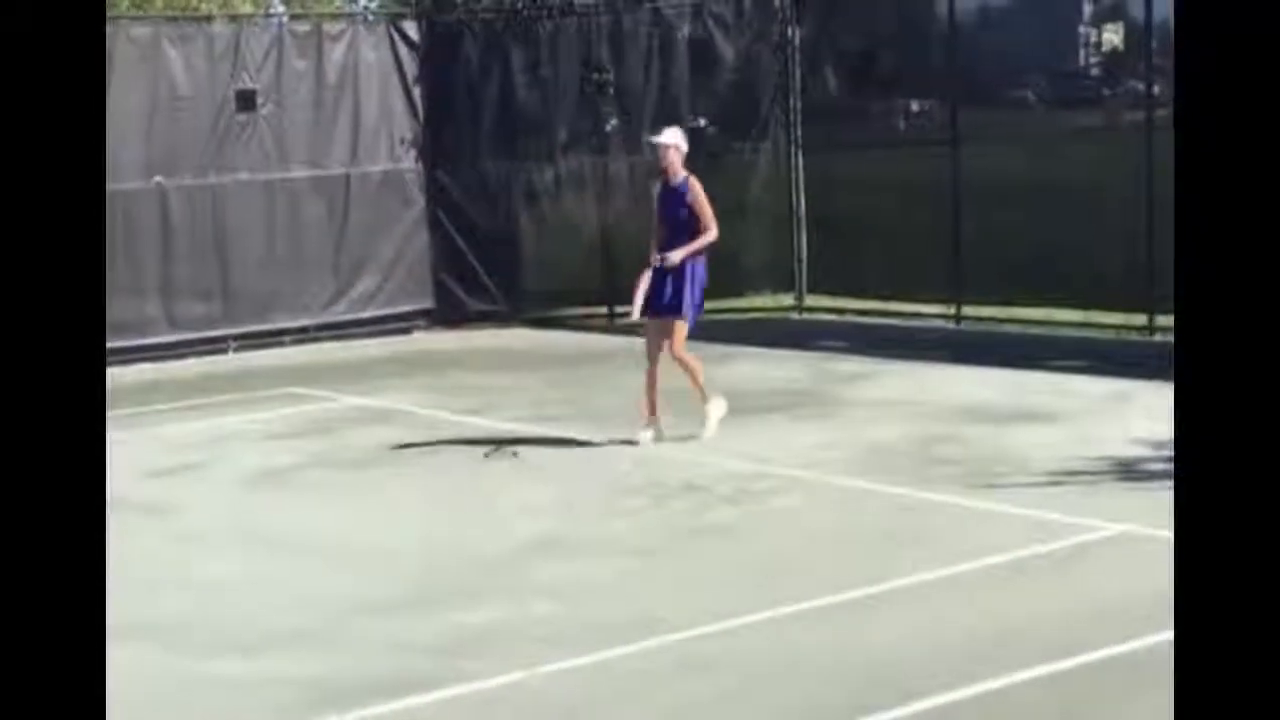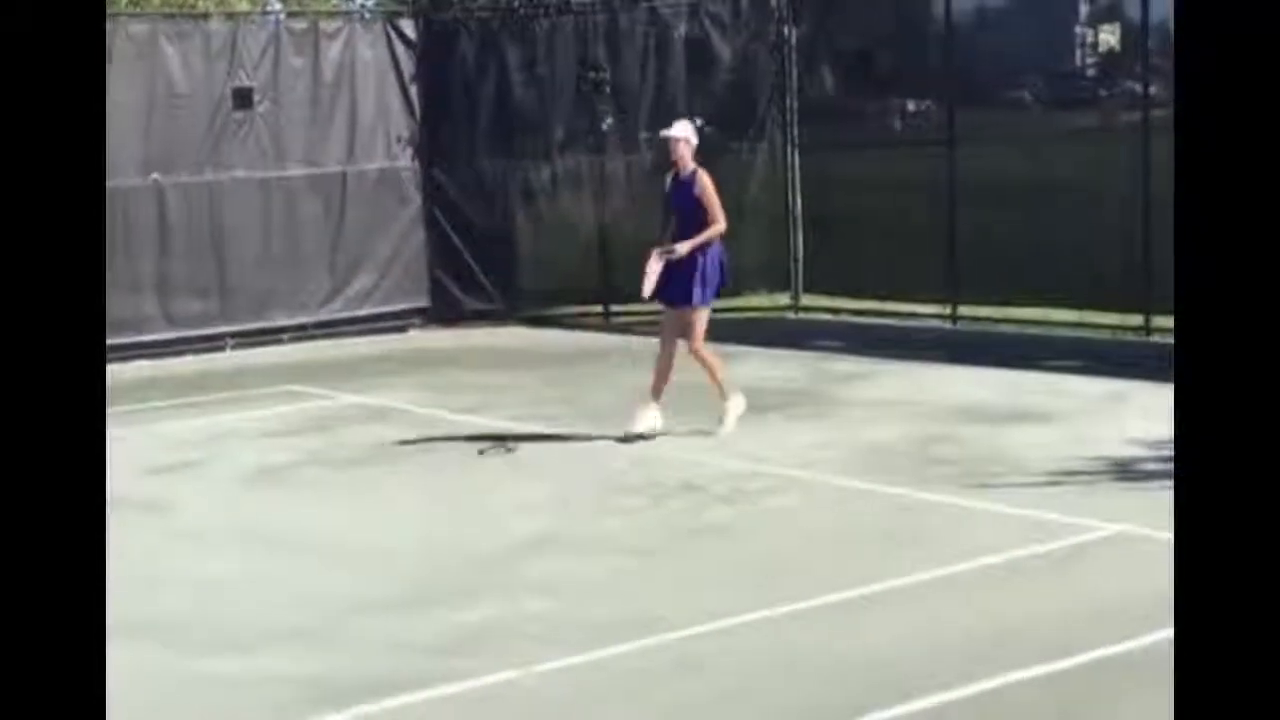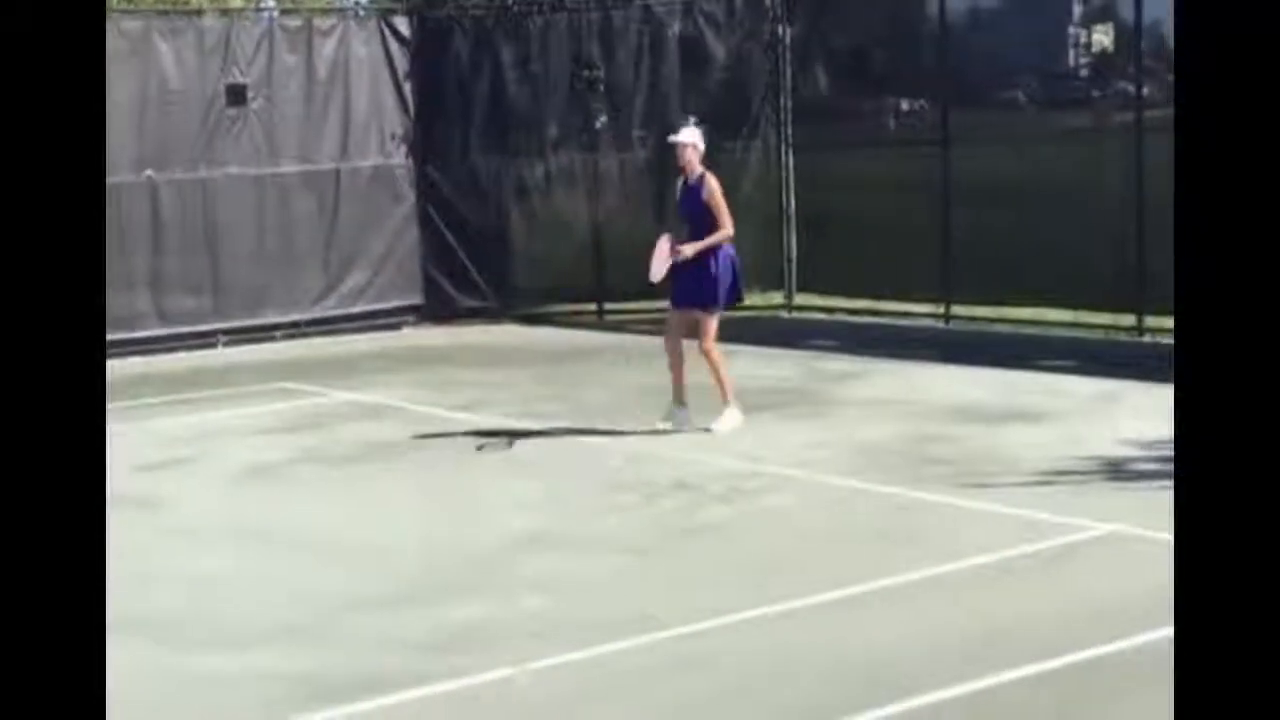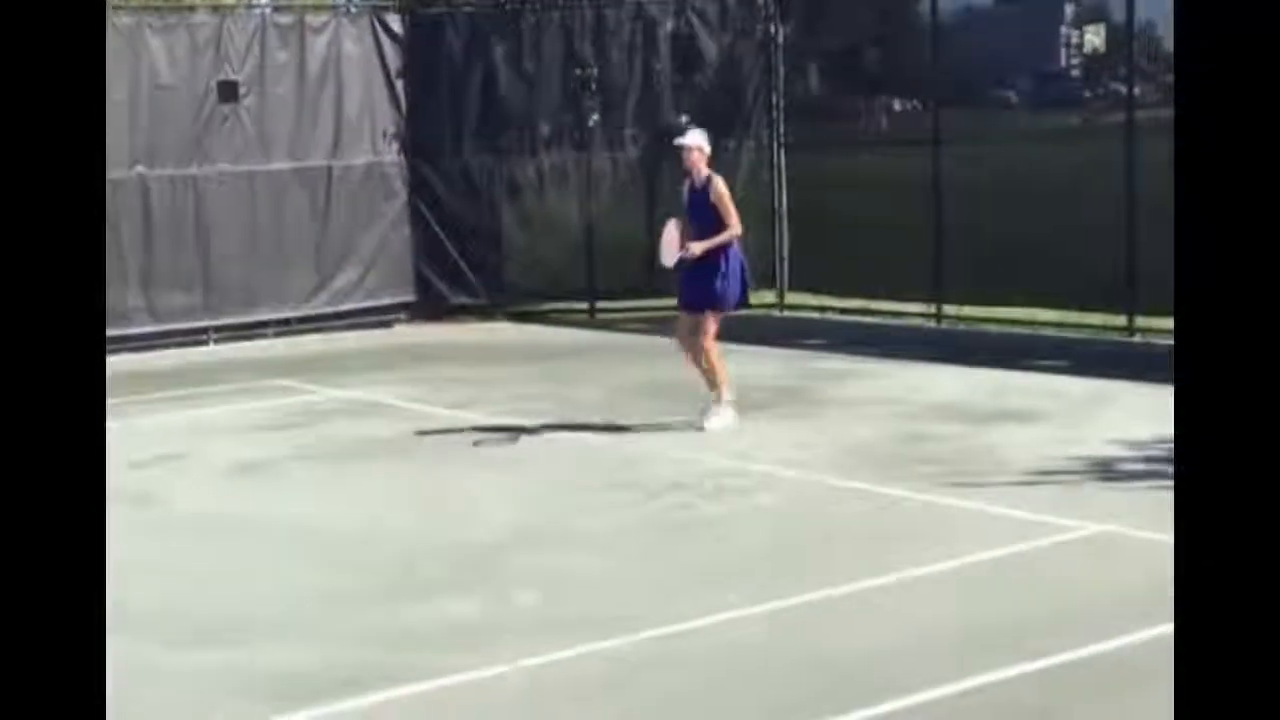
dt=0.1s
person 1, frame 1
left shoulder: (693, 186)
right shoulder: (660, 186)
left elbow: (713, 232)
left wrist: (682, 253)
right wrist: (654, 252)
left hip: (687, 270)
right hip: (664, 270)
left knee: (676, 349)
right knee: (652, 349)
left ankle: (710, 401)
right ankle: (651, 423)
person 1, frame 2
left shoulder: (701, 179)
right shoulder: (671, 178)
left elbow: (720, 224)
left wrist: (689, 245)
right wrist: (667, 242)
left hip: (701, 259)
right hip: (677, 260)
left knee: (695, 342)
right knee: (667, 338)
left ankle: (731, 398)
right ankle: (653, 409)
person 1, frame 3
left shoulder: (709, 183)
right shoulder: (681, 183)
left elbow: (727, 229)
left wrist: (695, 248)
right wrist: (677, 247)
left hip: (714, 263)
right hip: (691, 266)
left knee: (706, 342)
right knee: (671, 336)
left ankle: (731, 407)
right ankle: (679, 405)
person 1, frame 4
left shoulder: (716, 185)
right shoulder: (687, 186)
left elbow: (736, 229)
left wrist: (703, 245)
right wrist: (686, 245)
left hip: (722, 263)
right hip: (699, 264)
left knee: (706, 340)
right knee: (684, 337)
left ankle: (724, 406)
right ankle: (717, 392)
